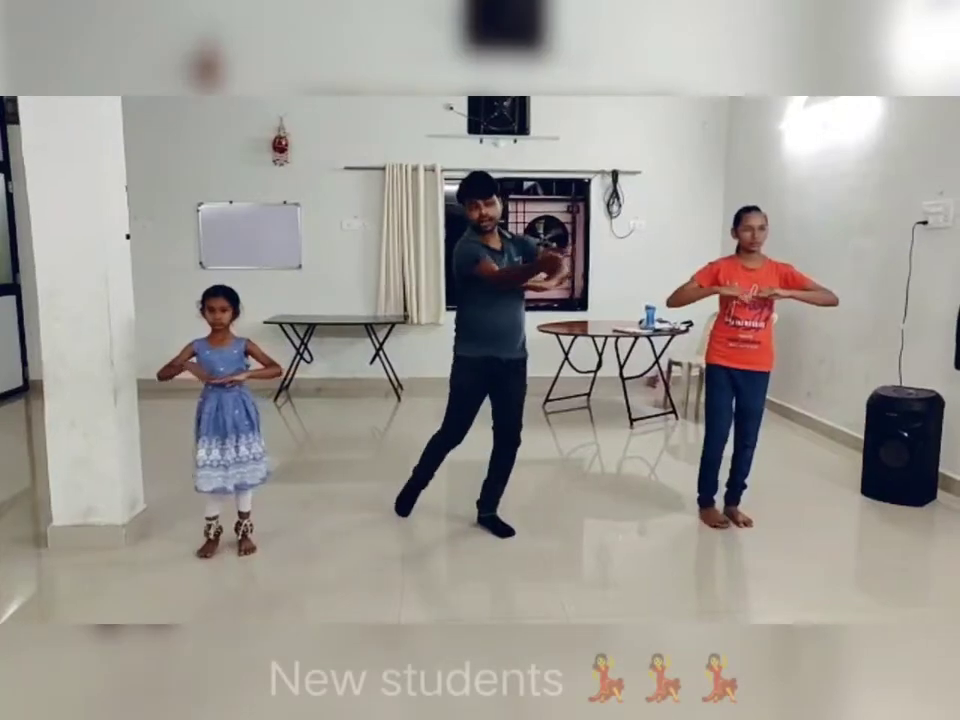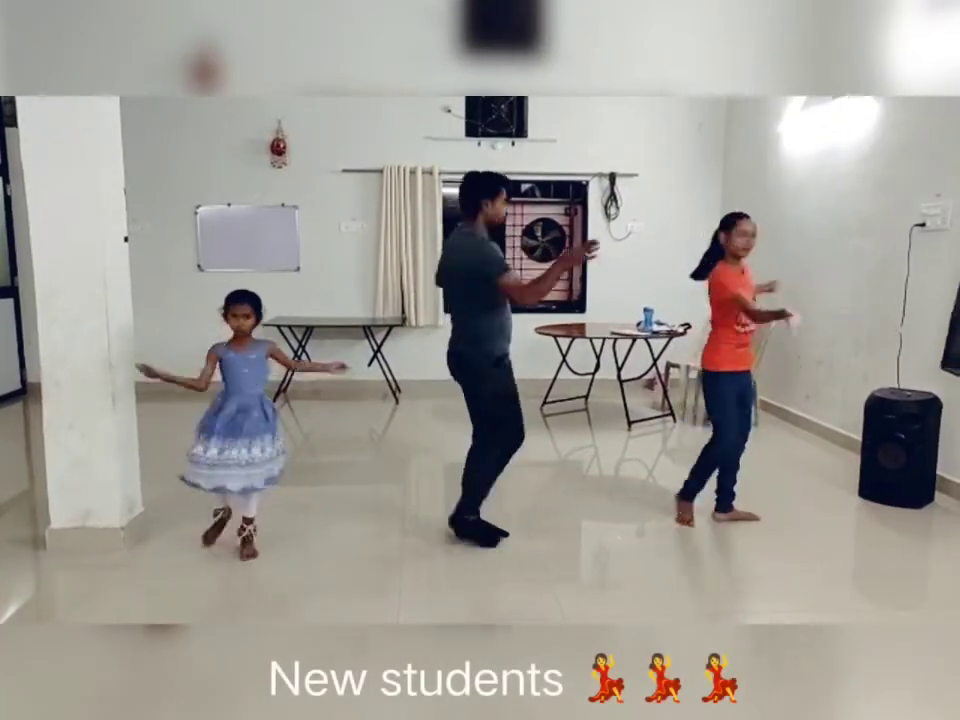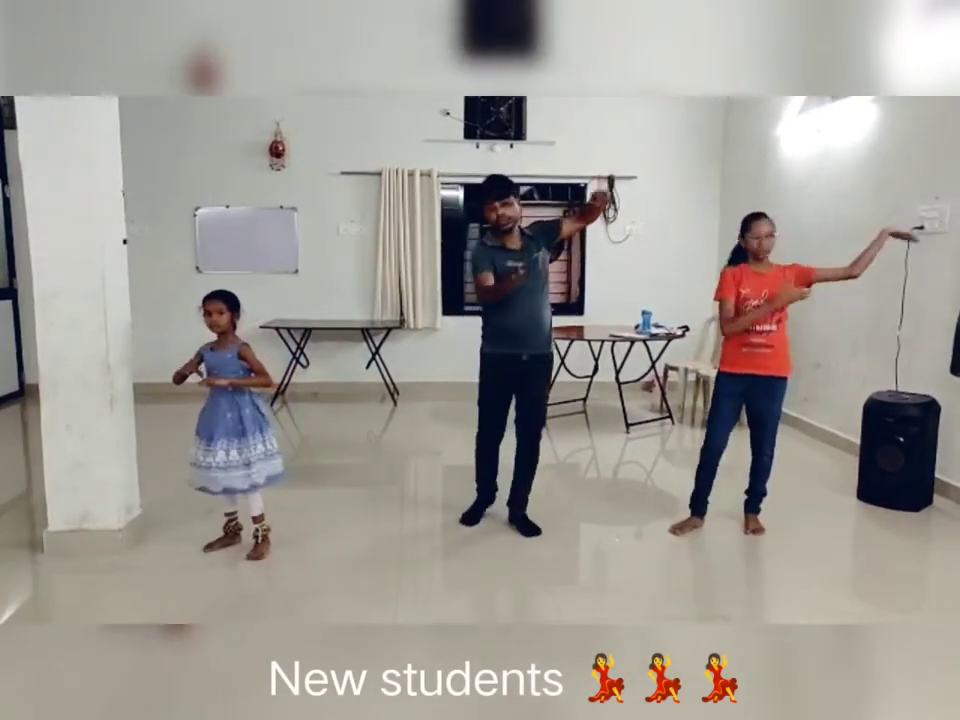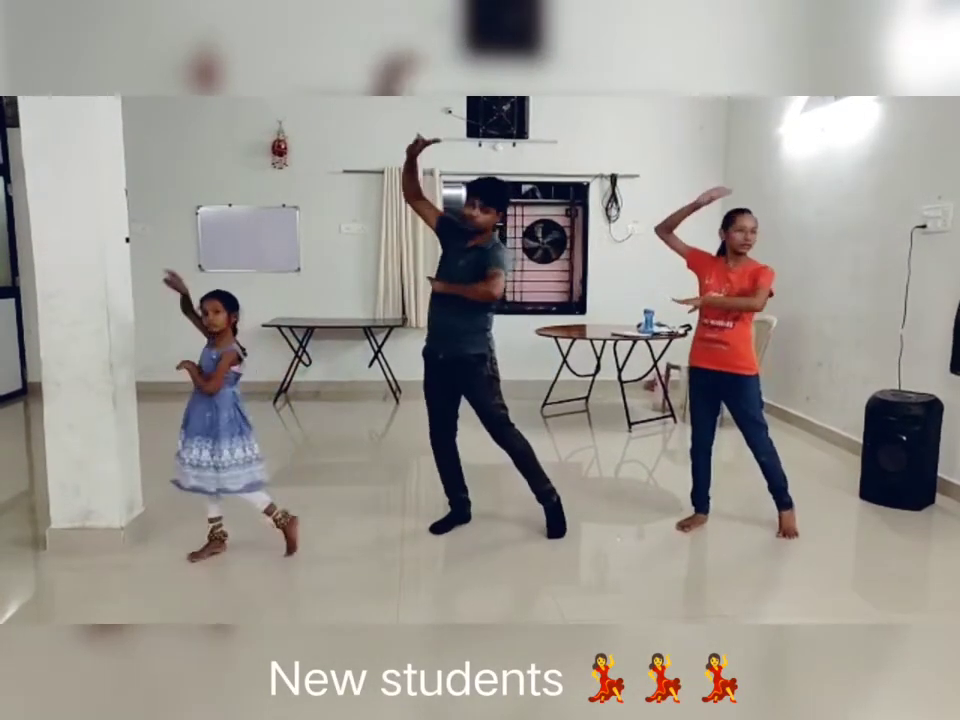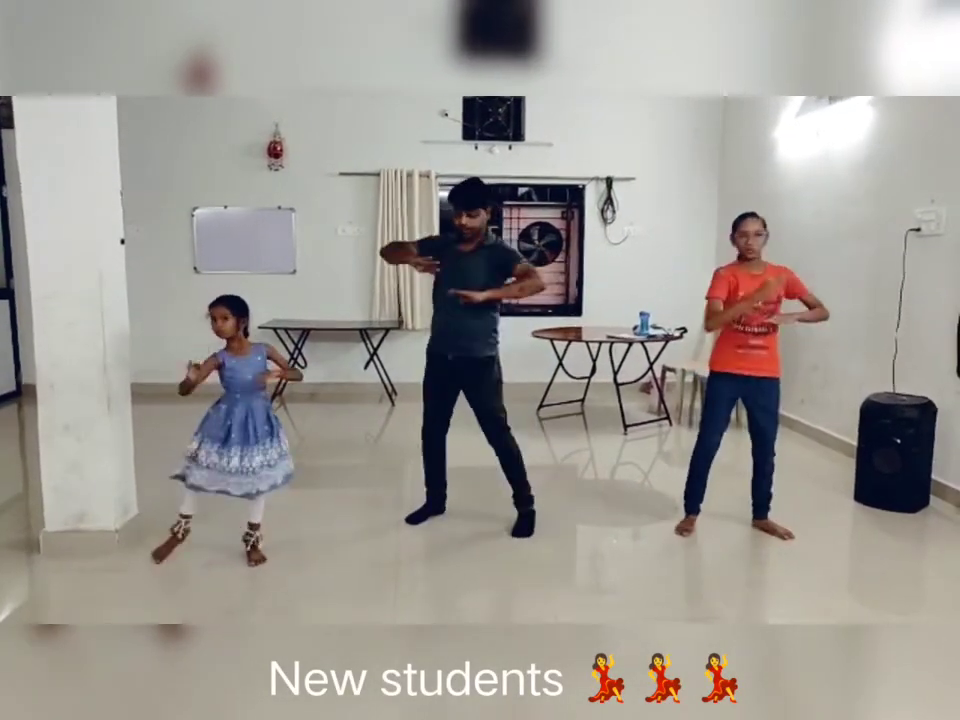
dt=1s
person 1, frame 1
left shoulder: (518, 243)
right shoulder: (467, 249)
left elbow: (557, 265)
right elbow: (500, 278)
left wrist: (550, 281)
right wrist: (537, 266)
left hip: (513, 360)
right hip: (472, 358)
left knee: (508, 437)
right knee: (452, 431)
left ankle: (488, 510)
right ankle: (415, 484)
person 1, frame 2
left shoulder: (456, 242)
right shoulder: (482, 249)
left elbow: (442, 280)
right elbow: (524, 295)
right wrist: (566, 262)
left hip: (468, 355)
right hip: (484, 361)
left knee: (489, 435)
right knee: (507, 435)
left ankle: (468, 513)
right ankle: (467, 513)
person 1, frame 3
left shoulder: (541, 236)
right shoulder: (483, 251)
left elbow: (584, 218)
right elbow: (486, 294)
left wrist: (598, 202)
right wrist: (507, 284)
left hip: (539, 355)
right hip: (497, 356)
left knee: (530, 434)
right knee: (489, 431)
left ankle: (518, 509)
right ankle: (484, 495)
person 1, frame 4
left shoulder: (493, 252)
right shoulder: (452, 233)
left elbow: (493, 291)
right elbow: (413, 198)
left wrist: (446, 286)
right wrist: (412, 159)
left hip: (473, 358)
right hip: (437, 356)
left knee: (503, 431)
right knee: (441, 436)
left ankle: (549, 499)
right ankle: (459, 507)
person 1, frame 5
left shoulder: (499, 251)
right shoulder: (441, 246)
left elbow: (535, 282)
right elbow: (388, 252)
left wrist: (488, 294)
right wrist: (412, 260)
left hip: (480, 359)
right hip: (440, 356)
left knee: (498, 432)
right knee: (432, 430)
left ankle: (525, 504)
right ankle: (435, 499)
person 2, frame 1
left shoulder: (780, 271)
right shoulder: (719, 268)
left elbow: (831, 299)
right elbow: (673, 300)
left wrist: (786, 293)
right wrist: (715, 291)
left hip: (757, 368)
right hip: (721, 364)
left knee: (747, 440)
right knee: (716, 436)
left ankle: (732, 503)
right ankle: (706, 503)
person 2, frame 2
left shoulder: (741, 271)
right shoulder: (724, 275)
right elbow: (754, 313)
right wrist: (779, 314)
left hip: (740, 368)
right hip: (722, 369)
left knee: (739, 436)
right knee: (726, 439)
left ankle: (725, 505)
right ankle: (686, 497)
person 2, frame 3
left shoulder: (792, 274)
right shoulder: (731, 275)
left elbow: (852, 272)
right elbow: (727, 327)
left wrist: (884, 236)
right wrist: (772, 304)
left hip: (772, 375)
right hip: (732, 373)
left knee: (763, 447)
right knee: (714, 444)
left ankle: (752, 510)
right ankle: (697, 512)
person 2, frame 4
left shoulder: (761, 272)
right shoulder: (705, 264)
left elbow: (756, 303)
right elbow: (663, 231)
left wrist: (706, 300)
right wrist: (699, 204)
left hip: (740, 372)
right hip: (702, 368)
left knee: (760, 442)
right knee: (700, 442)
left ankle: (785, 507)
right ankle: (700, 509)
person 2, frame 5
left shoulder: (783, 275)
right shoulder: (725, 275)
left elbow: (822, 312)
right elbow: (711, 323)
left wrist: (791, 316)
right wrist: (754, 299)
left hip: (765, 375)
right hip: (725, 372)
left knee: (765, 448)
right knee: (707, 443)
left ankle: (761, 515)
right ankle: (691, 511)
person 3, frame 1
left shoulder: (243, 345)
right shoulder: (197, 347)
left elbow: (276, 369)
right elbow: (162, 374)
left wrist: (245, 374)
right wrist: (188, 368)
left hip: (239, 412)
right hip: (211, 414)
left knee: (243, 473)
right knee: (212, 473)
left ankle: (244, 531)
right ankle: (211, 533)
person 3, frame 2
left shoulder: (265, 347)
right shoulder: (218, 351)
left elbow: (293, 365)
right elbow: (201, 384)
left wrist: (326, 367)
right wrist: (162, 376)
left hip: (255, 419)
right hip: (227, 418)
left knee: (248, 479)
right knee: (226, 476)
left ankle: (248, 534)
right ankle: (223, 514)
person 3, frame 3
left shoulder: (241, 349)
right shoulder: (206, 351)
left elbow: (267, 380)
right elbow: (176, 380)
left wrist: (228, 381)
right wrist: (186, 370)
left hip: (241, 416)
right hip: (217, 417)
left knee: (246, 481)
right knee: (222, 477)
left ankle: (262, 536)
right ankle: (232, 531)
person 3, frame 4
left shoulder: (229, 351)
right shoulder: (212, 338)
left elbow: (210, 387)
right elbow: (188, 312)
left wrist: (190, 367)
right wrist: (183, 292)
left hip: (223, 420)
right hip: (203, 419)
left knee: (236, 482)
right knee: (210, 481)
left ankle: (285, 521)
right ankle: (216, 538)
person 3, frame 5
left shoulder: (264, 350)
right shoulder: (218, 359)
left elbow: (297, 374)
right elbow: (184, 391)
left wrist: (278, 373)
right wrist: (190, 379)
left hip: (258, 422)
right hip: (227, 424)
left knee: (259, 485)
right knee: (197, 476)
left ankle: (253, 542)
right ankle: (179, 531)
